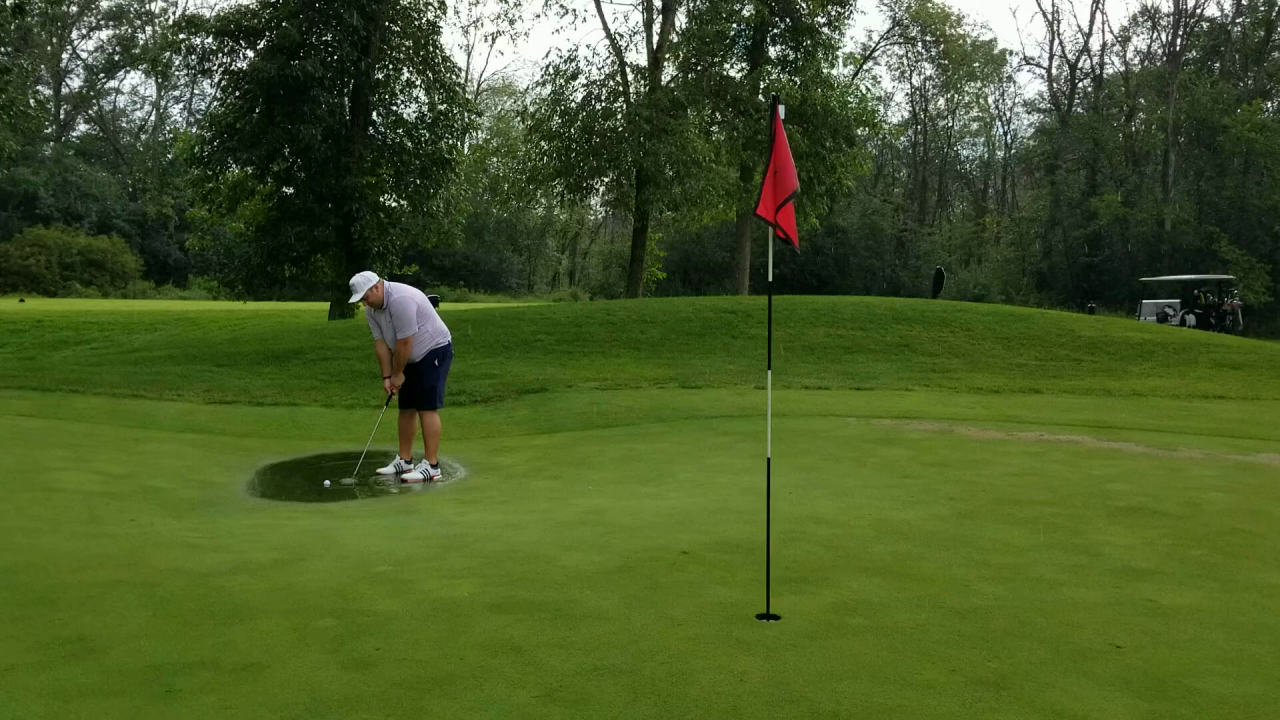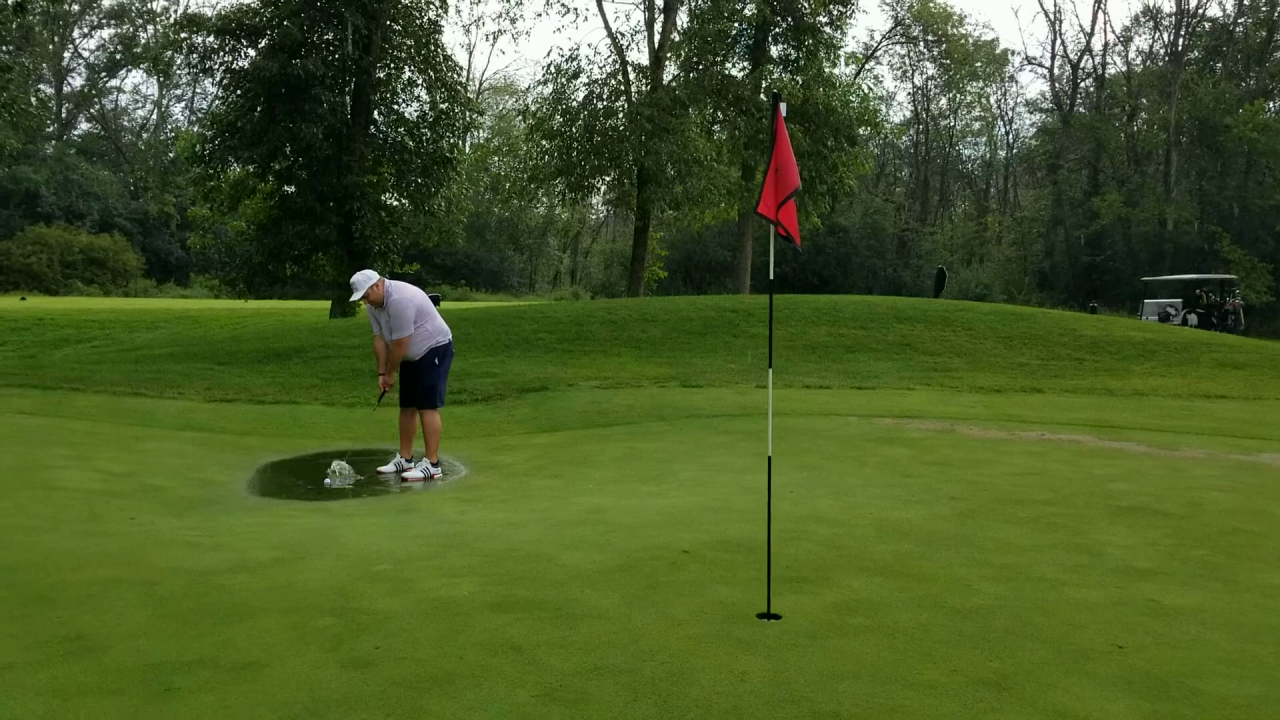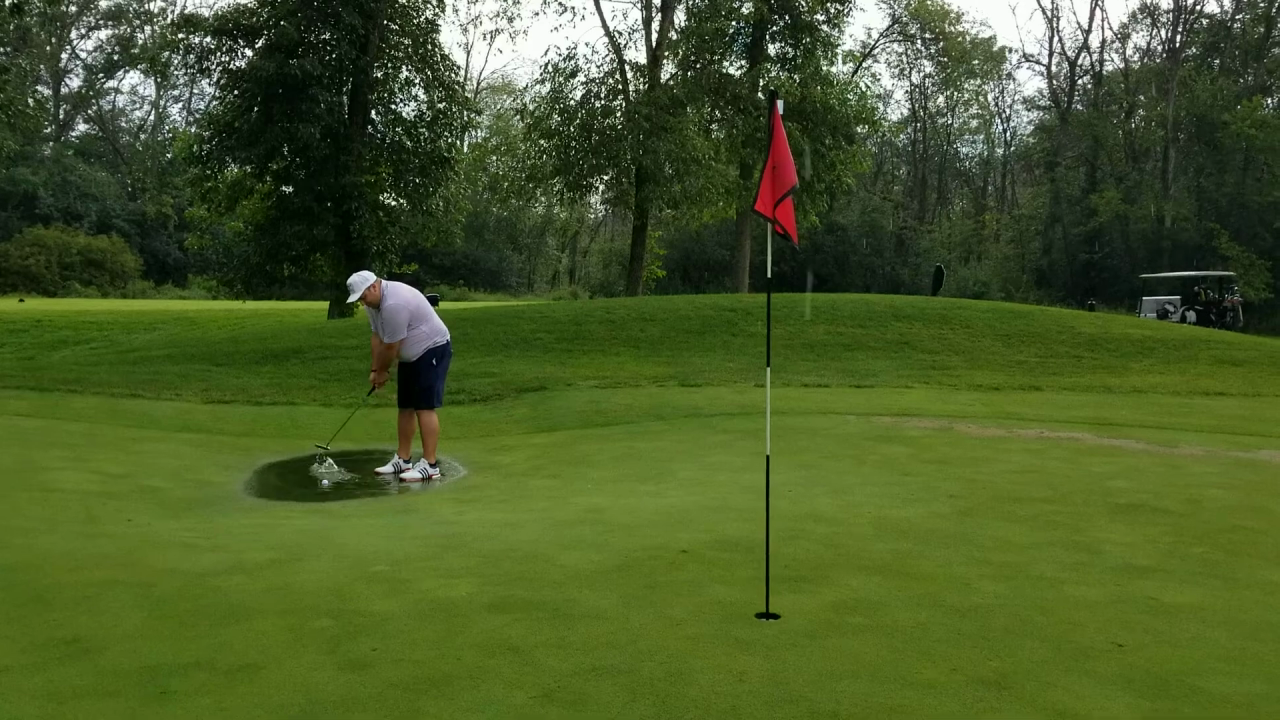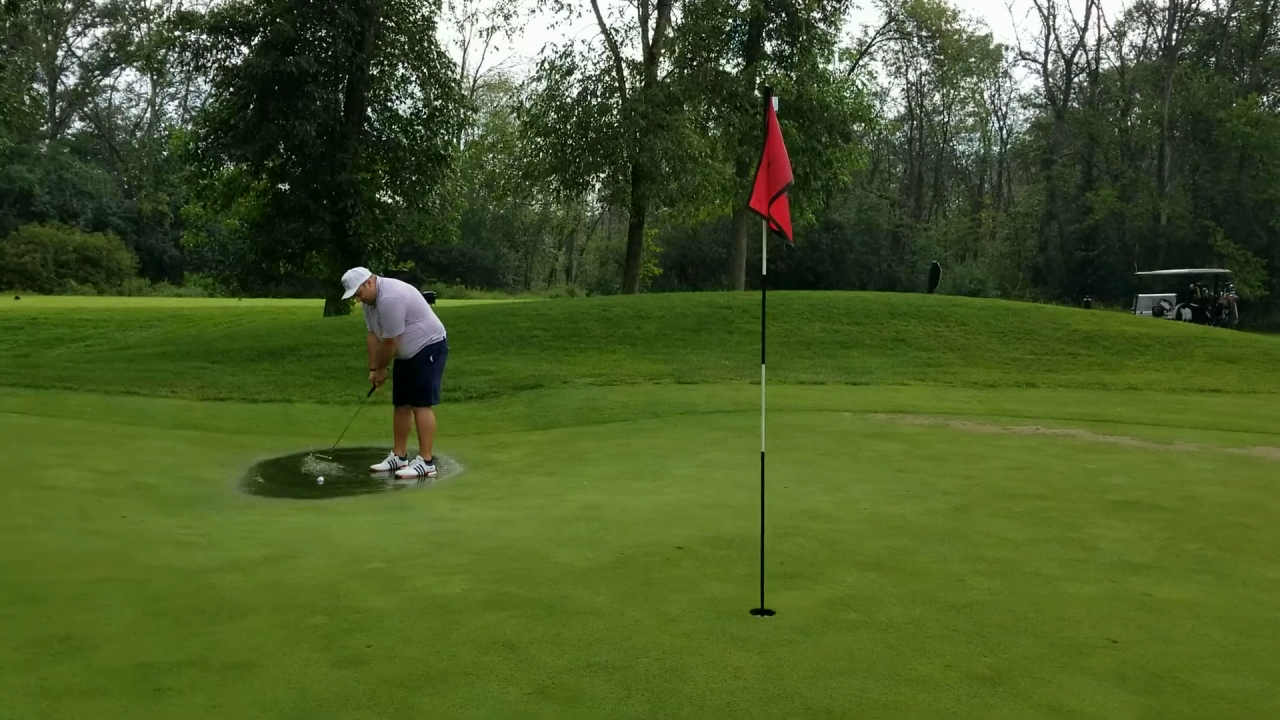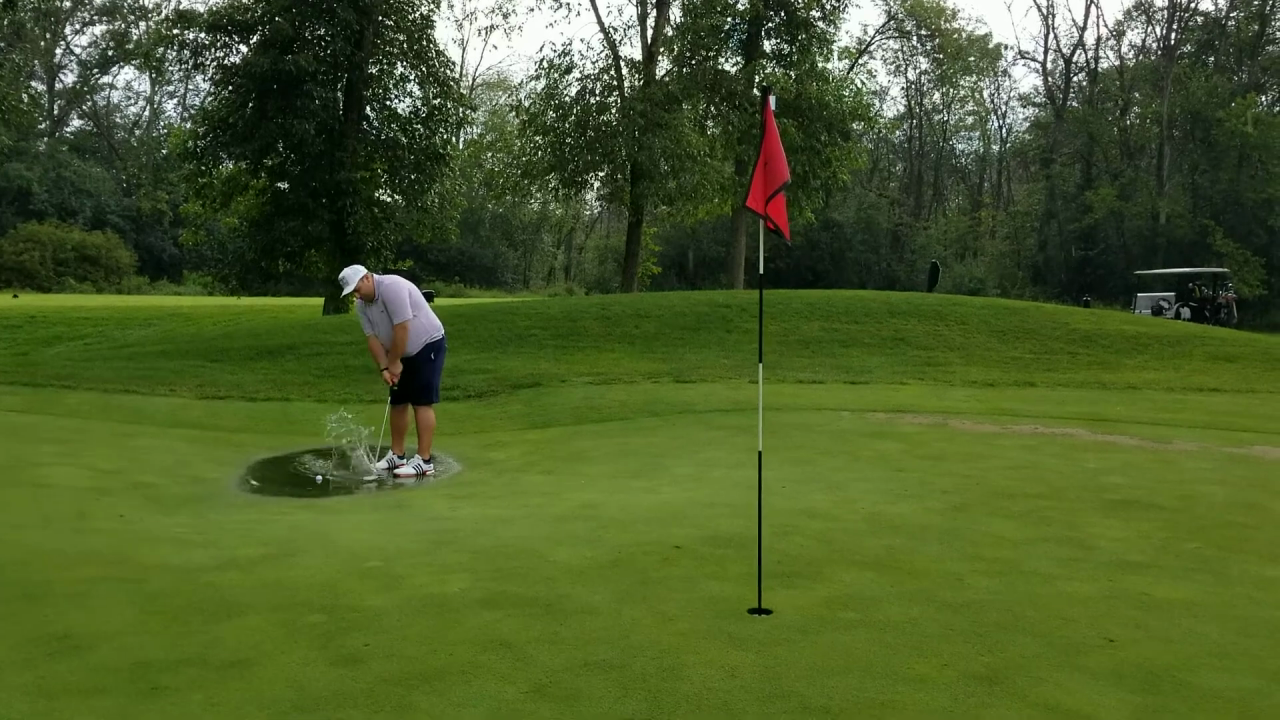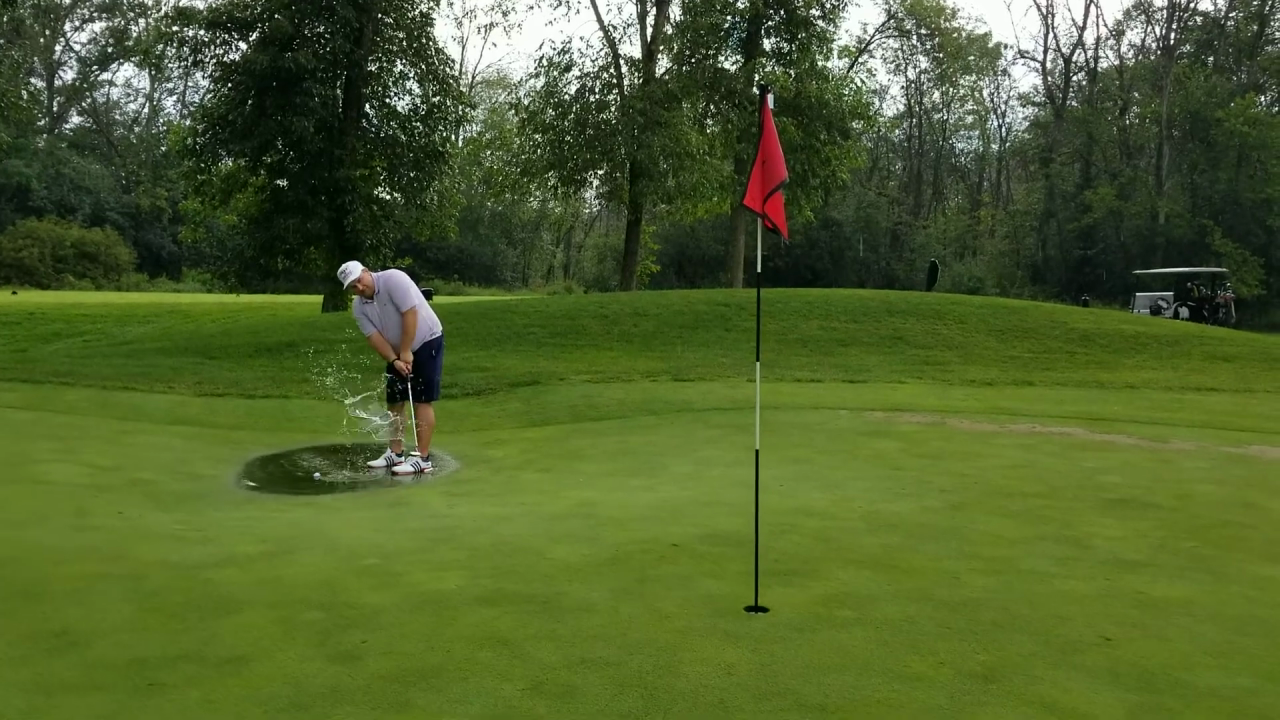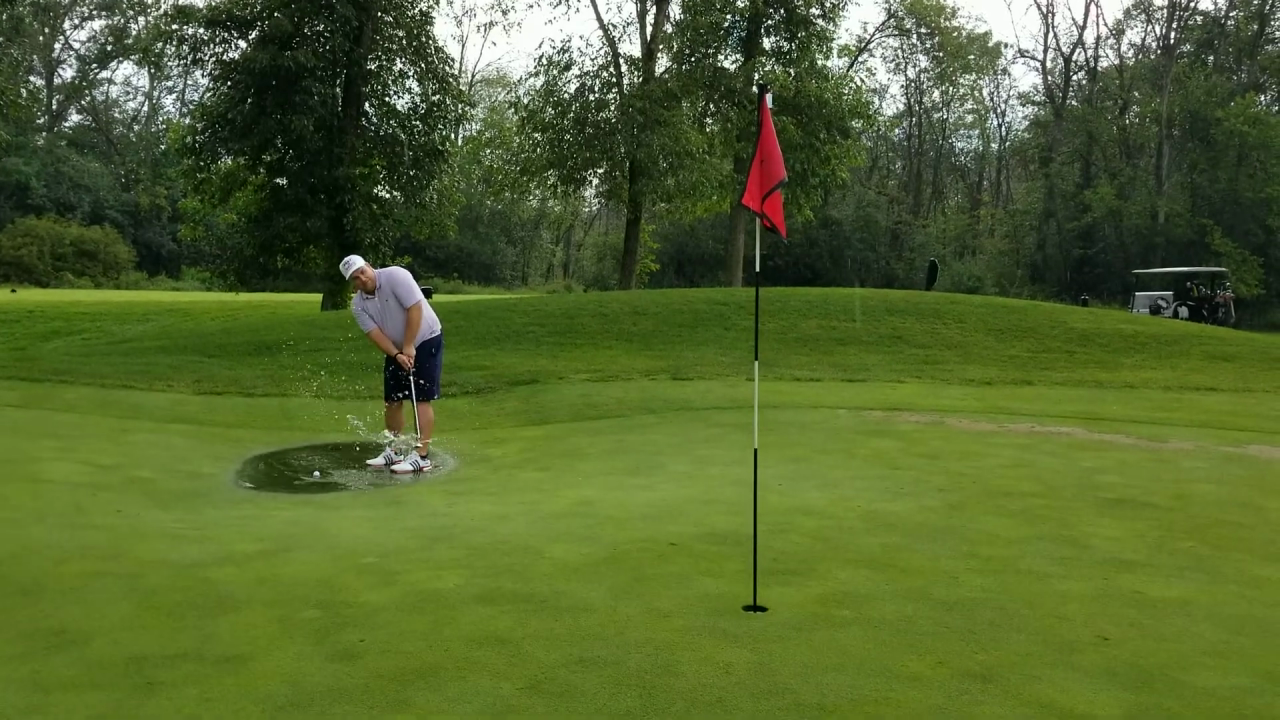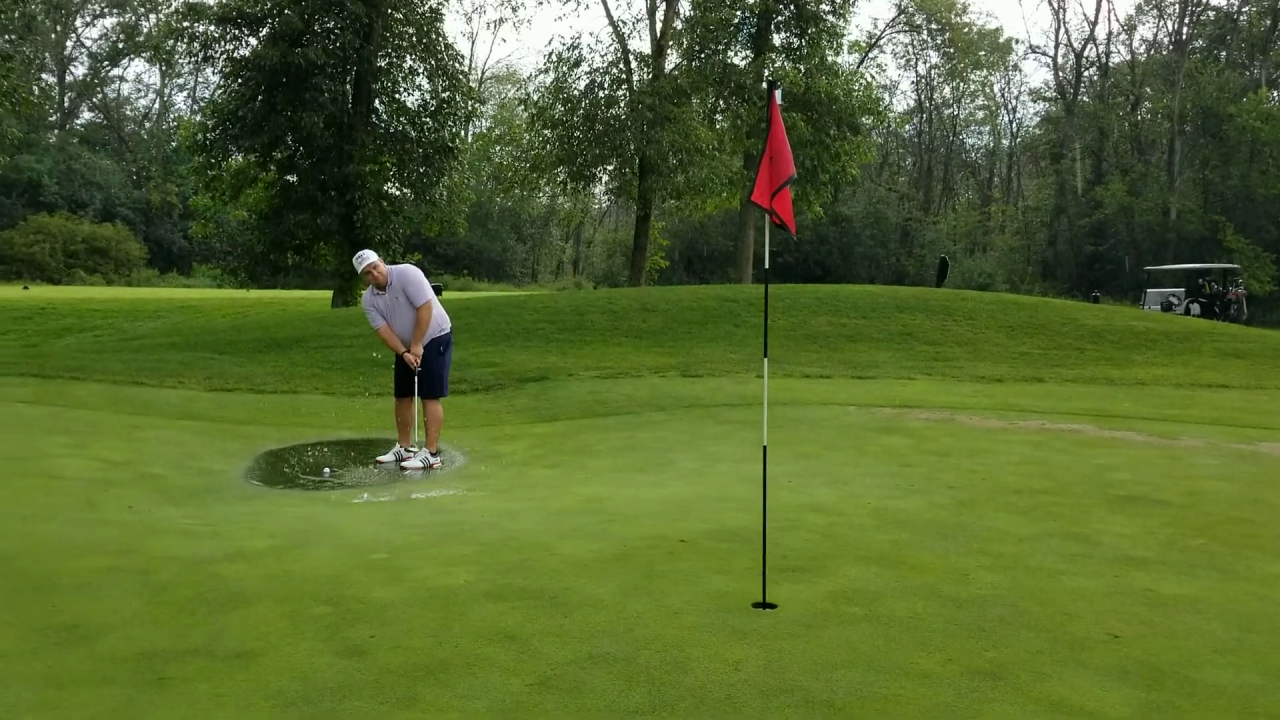
dt=0.2s
person 1, frame 1
left shoulder: (401, 299)
right shoulder: (372, 309)
left elbow: (404, 342)
right elbow: (380, 342)
left wrist: (398, 374)
right wrist: (387, 376)
left hip: (434, 352)
right hip: (411, 358)
left knee: (427, 408)
right knee: (406, 408)
left ankle: (431, 466)
right ankle: (404, 461)
person 1, frame 2
left shoulder: (400, 300)
right shoulder: (374, 305)
left elbow: (399, 343)
right elbow: (379, 339)
left wrist: (391, 373)
right wrist: (382, 372)
left hip: (434, 350)
right hip: (412, 356)
left knee: (427, 406)
right knee: (407, 407)
left ankle: (431, 464)
right ankle: (404, 459)
person 1, frame 3
left shoulder: (394, 304)
right shoulder: (374, 302)
left elbow: (390, 346)
right elbow: (377, 337)
left wrist: (382, 372)
right wrist: (374, 370)
left hip: (432, 351)
right hip: (410, 356)
left knee: (424, 407)
right knee: (406, 407)
left ankle: (430, 465)
right ankle: (403, 460)
person 1, frame 4
left shoulder: (390, 298)
right shoulder: (369, 301)
left elbow: (390, 342)
right elbow: (373, 335)
left wrist: (381, 369)
right wrist: (373, 369)
left hip: (429, 348)
right hip: (405, 354)
left knee: (421, 404)
right knee: (401, 404)
left ankle: (426, 462)
right ankle: (399, 457)
person 1, frame 5
left shoulder: (391, 287)
right shoulder: (362, 305)
left elbow: (402, 327)
right elbow: (373, 338)
left wrist: (396, 362)
right wrist: (384, 368)
left hip: (427, 347)
right hip: (401, 356)
left knee: (422, 404)
right knee: (397, 403)
left ankle: (424, 461)
right ankle: (397, 456)
person 1, frame 6
left shoulder: (393, 279)
right shoulder: (359, 307)
left elbow: (411, 313)
right elbow: (374, 337)
left wrist: (406, 352)
right wrist: (395, 360)
left hip: (426, 343)
right hip: (397, 353)
left knee: (421, 401)
right knee: (394, 402)
left ankle: (422, 459)
right ankle: (395, 453)
person 1, frame 7
left shoulder: (395, 276)
right shoulder: (358, 304)
left elbow: (415, 309)
right elbow: (374, 333)
left wrist: (409, 346)
right wrist: (396, 354)
left hip: (425, 342)
right hip: (396, 350)
left knee: (421, 400)
right knee: (392, 400)
left ankle: (421, 457)
right ankle: (393, 452)
person 1, frame 8
left shoulder: (407, 273)
right shoulder: (368, 299)
left elbow: (425, 308)
right elbow: (383, 330)
left wrist: (417, 345)
right wrist: (403, 353)
left hip: (434, 340)
right hip: (406, 348)
left knee: (430, 397)
right knee: (402, 397)
left ankle: (431, 453)
right ankle: (404, 448)
